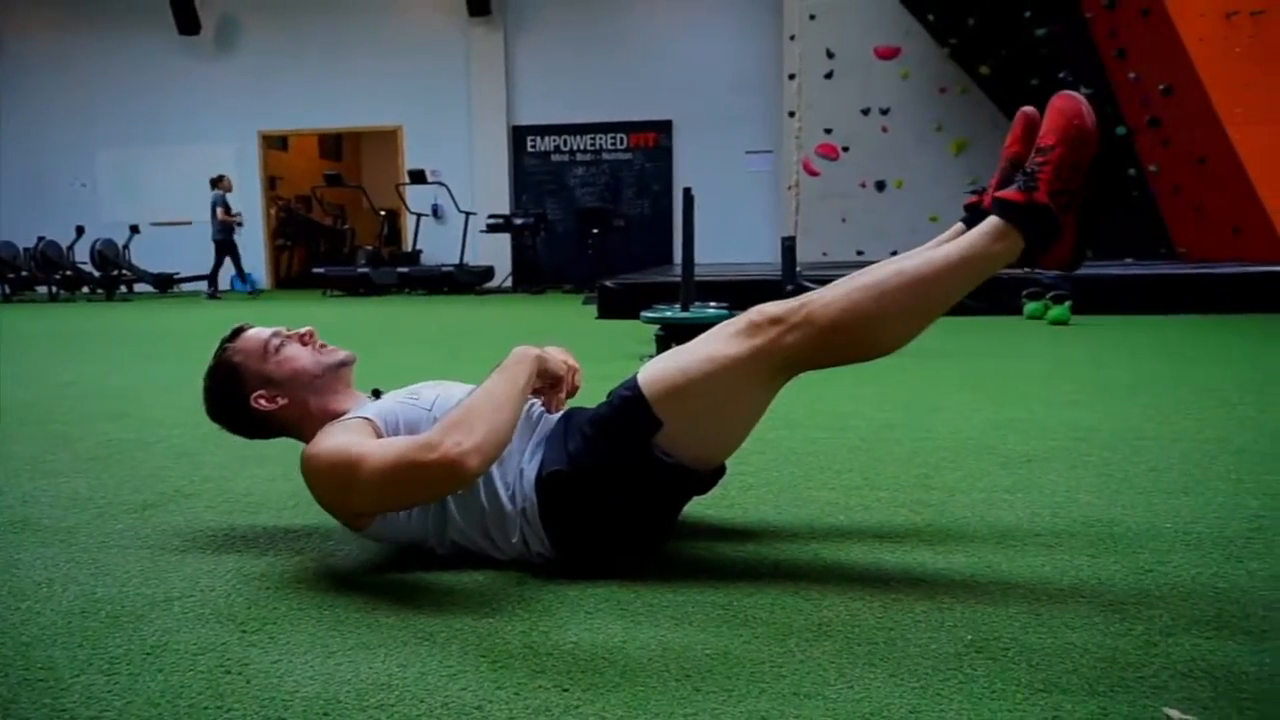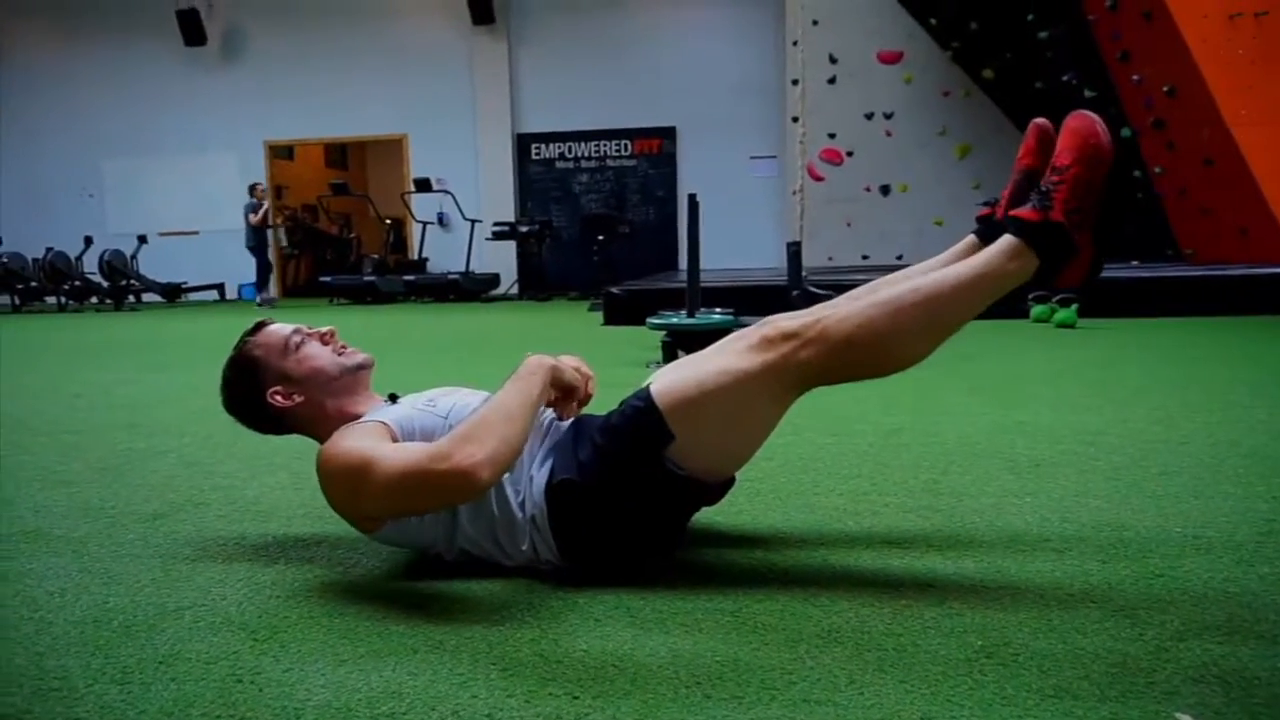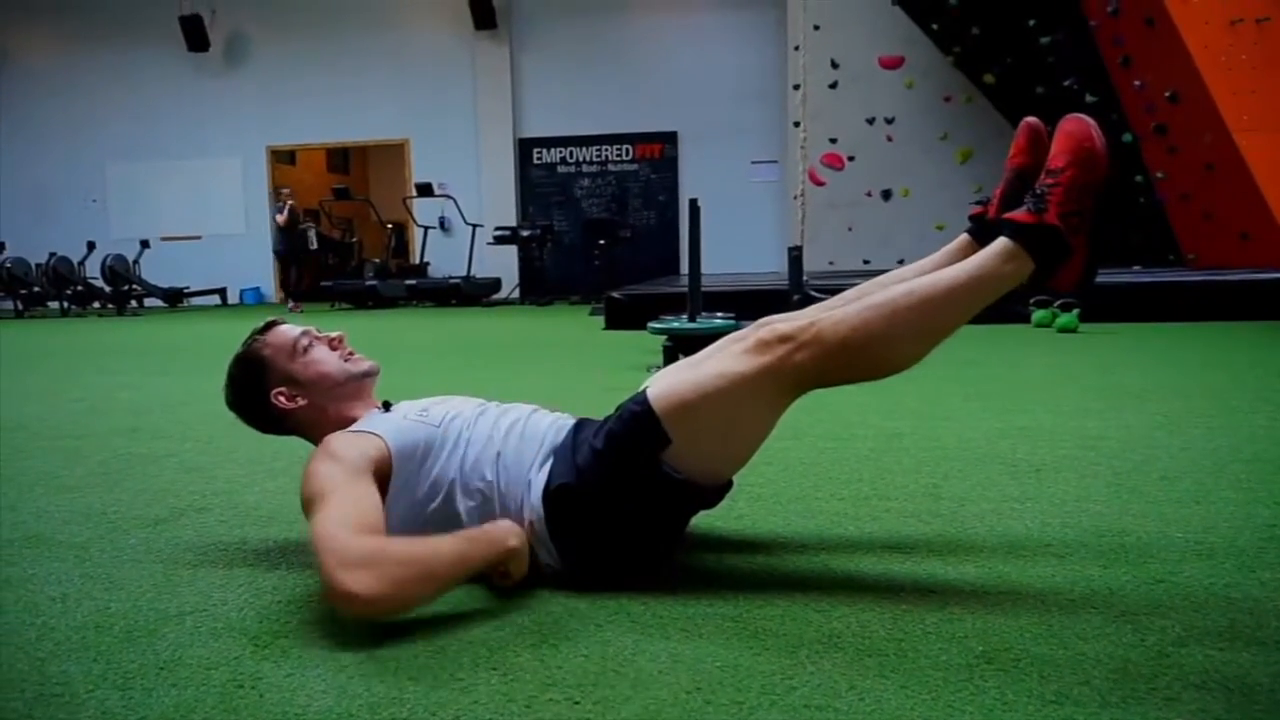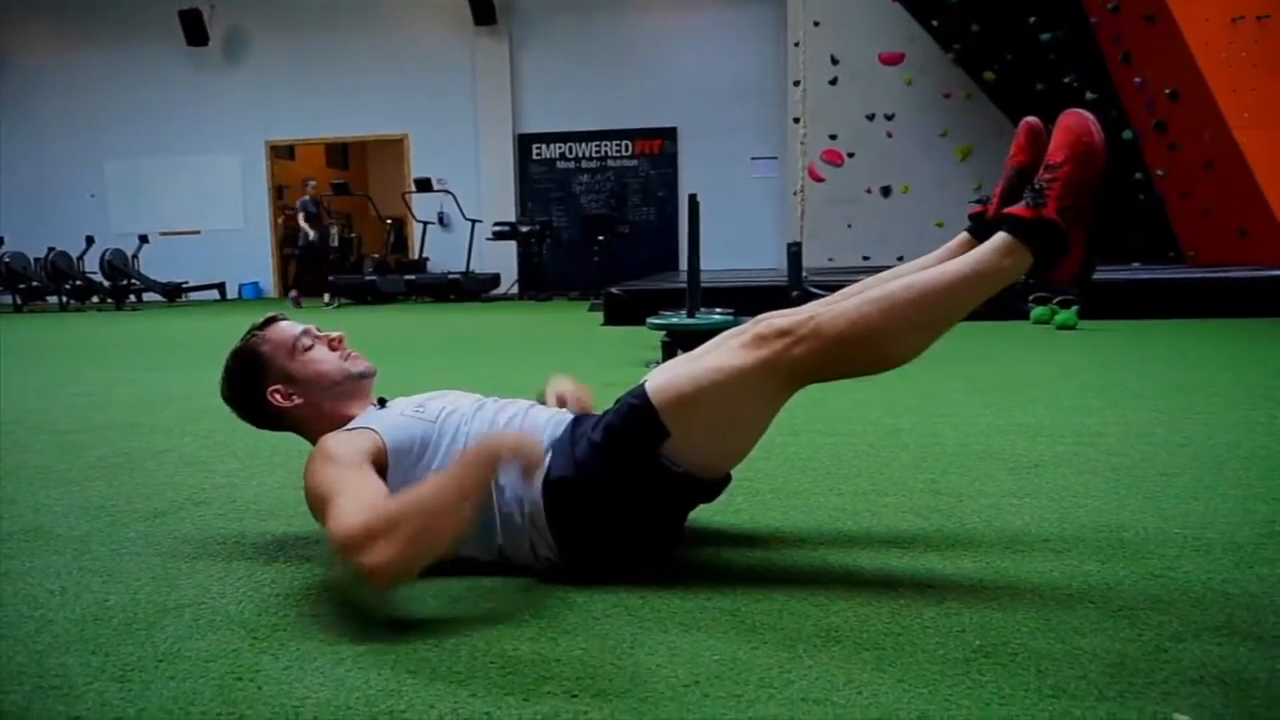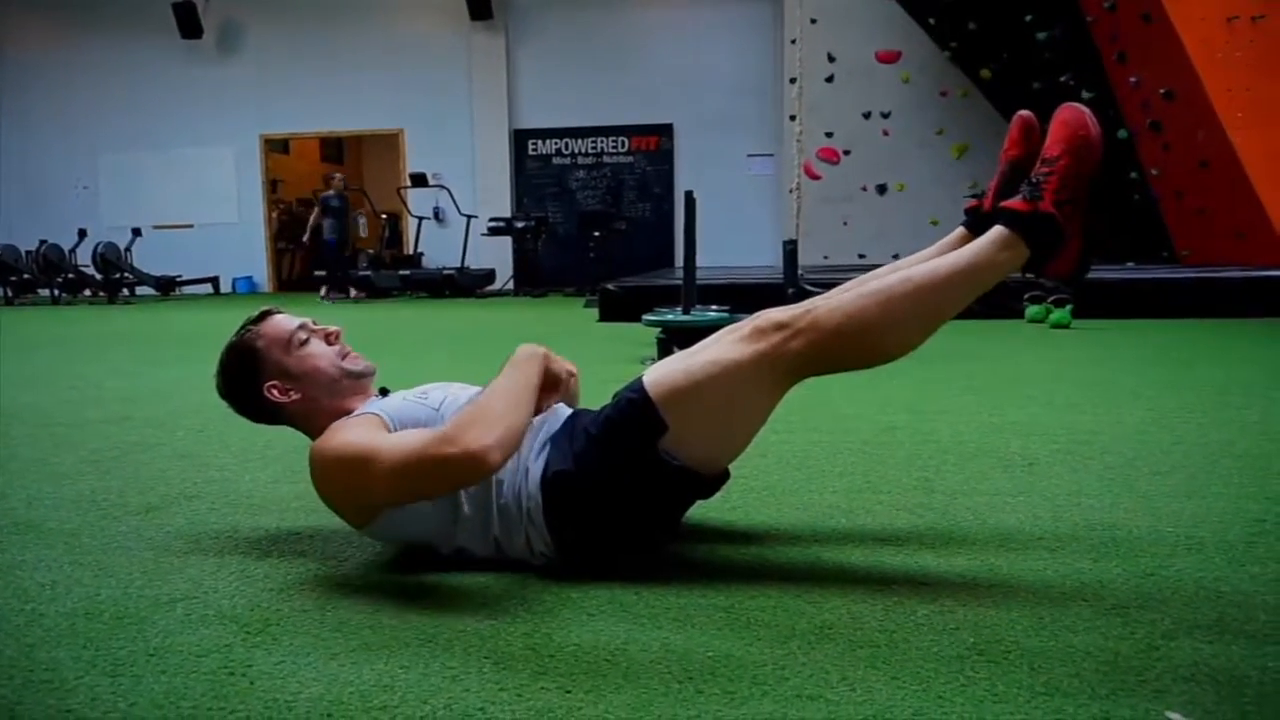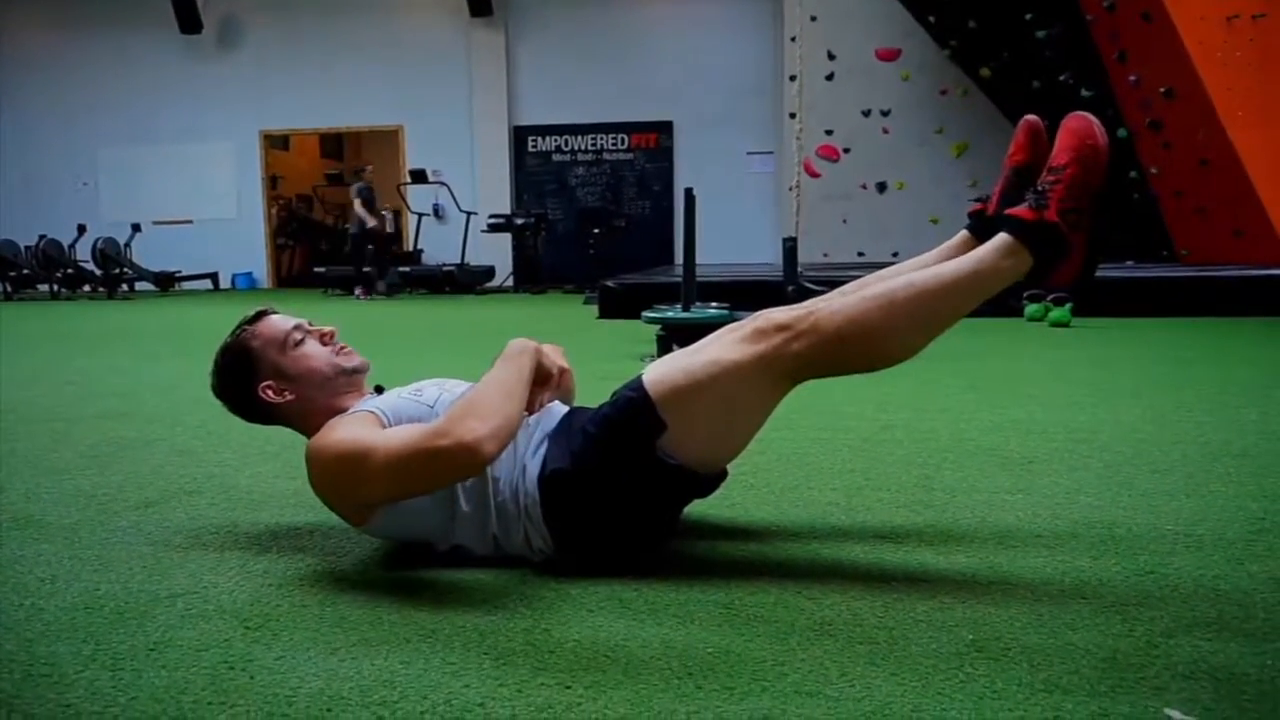
dt=0.4s
person 1, frame 1
left shoulder: (379, 415)
right shoulder: (334, 458)
right elbow: (456, 457)
left wrist: (538, 376)
right wrist: (521, 362)
left hip: (587, 456)
right hip: (583, 491)
left knee: (779, 321)
right knee: (781, 331)
left ankle: (988, 224)
right ankle: (1018, 227)
person 1, frame 2
left shoulder: (399, 415)
right shoulder: (348, 457)
right elbow: (467, 468)
left wrist: (554, 382)
right wrist: (534, 369)
left hip: (596, 463)
right hip: (591, 500)
left knee: (786, 333)
right knee: (794, 346)
left ankle: (998, 239)
right ankle: (1032, 246)
person 1, frame 3
left shoulder: (400, 426)
right shoulder: (342, 459)
right elbow: (356, 581)
left wrist: (539, 466)
right wrist: (491, 540)
left hip: (594, 466)
right hip: (590, 502)
left knee: (784, 331)
right knee: (788, 349)
left ankle: (988, 240)
right ankle: (1028, 248)
person 1, frame 4
left shoulder: (398, 422)
right shoulder: (340, 455)
right elbow: (377, 556)
left wrist: (556, 392)
right wrist: (493, 451)
left hip: (595, 458)
right hip: (591, 495)
left knee: (786, 329)
right knee: (788, 342)
left ankle: (991, 234)
right ankle: (1026, 244)
person 1, frame 5
left shoulder: (391, 412)
right shoulder: (342, 453)
right elbow: (473, 451)
left wrist: (545, 374)
right wrist: (525, 361)
left hip: (596, 459)
right hip: (585, 493)
left knee: (786, 326)
right knee: (785, 337)
left ankle: (987, 230)
right ankle: (1022, 237)
person 1, frame 6
left shoulder: (389, 409)
right shoulder: (337, 449)
right elbow: (470, 442)
left wrist: (545, 370)
right wrist: (517, 353)
left hip: (588, 455)
right hip: (583, 489)
left knee: (782, 327)
right knee: (785, 338)
left ankle: (990, 236)
right ankle: (1025, 245)
